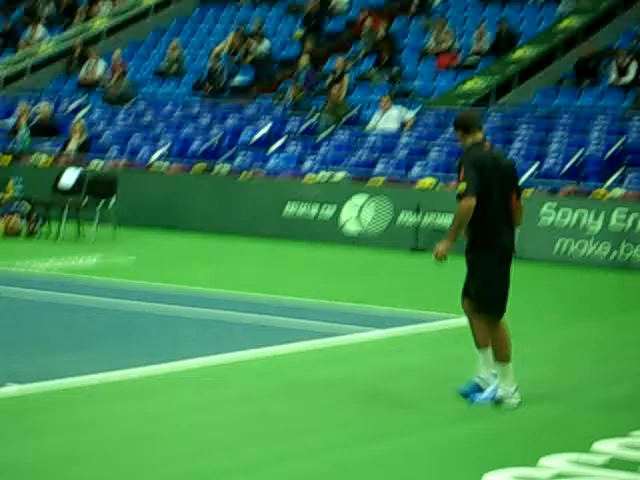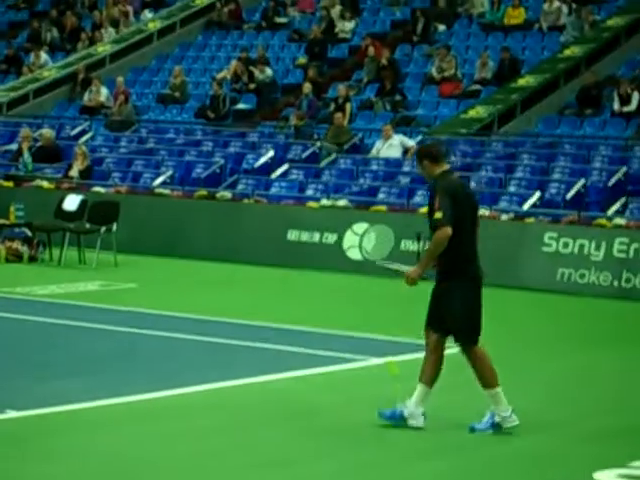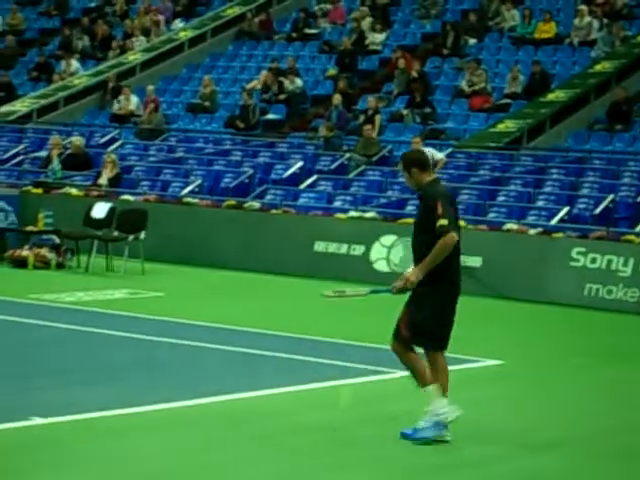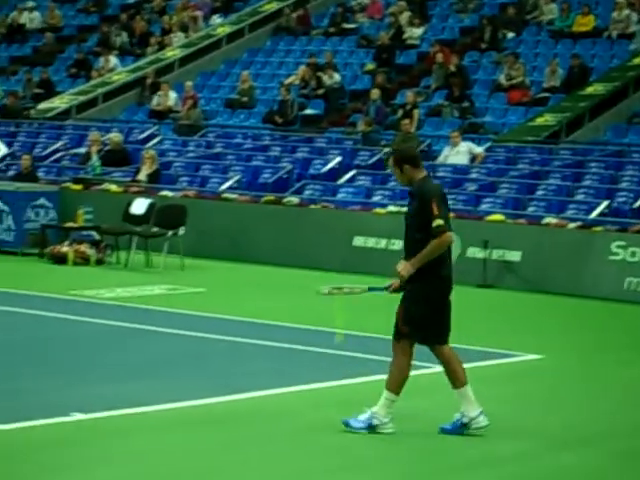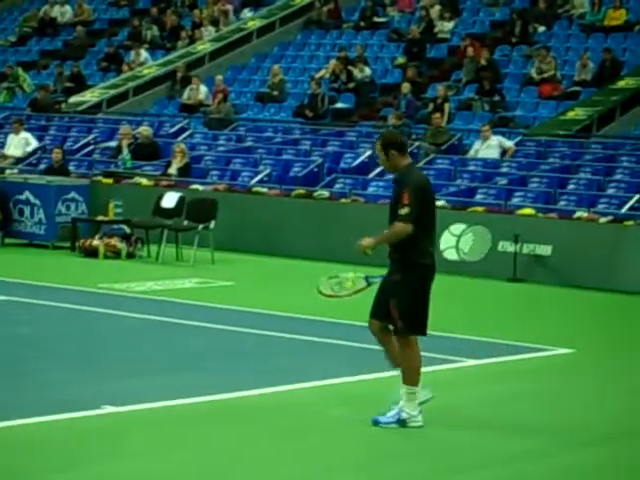
dt=0.3s
person 1, frame 1
left shoulder: (471, 159)
right shoulder: (504, 159)
left elbow: (468, 203)
right elbow: (517, 207)
left wrist: (449, 241)
left hip: (486, 248)
right hip: (500, 244)
left knee: (490, 316)
right knee: (471, 305)
left ankle: (507, 388)
right ankle: (488, 375)
person 1, frame 2
left shoulder: (442, 188)
right shoulder: (461, 186)
left elbow: (444, 232)
left wrist: (421, 267)
left hip: (457, 277)
right hip: (457, 274)
left knee: (468, 345)
right knee: (434, 339)
left ankle: (502, 412)
right ankle: (414, 410)
person 1, frame 3
left shoulder: (436, 196)
right shoulder: (435, 195)
left elbow: (450, 237)
left wrist: (419, 270)
right wrist: (412, 277)
left hip: (435, 286)
right hip: (441, 284)
left knee: (402, 344)
right knee: (434, 351)
left ankle: (440, 407)
right ankle: (436, 423)
person 1, frame 4
left shoulder: (429, 193)
right shoulder: (422, 192)
left elbow: (444, 238)
left wrist: (412, 265)
right wrist: (407, 277)
left hip: (428, 282)
right hip: (430, 281)
left knee: (402, 344)
right knee: (439, 345)
left ankle: (382, 416)
right ankle: (472, 413)
person 1, frame 5
left shoulder: (411, 181)
right shoulder: (409, 178)
left elbow: (404, 227)
left wrist: (375, 241)
left hip: (412, 269)
right hip: (403, 268)
left knee: (406, 336)
right knee: (378, 325)
left ankle: (410, 409)
right ankle: (415, 392)
